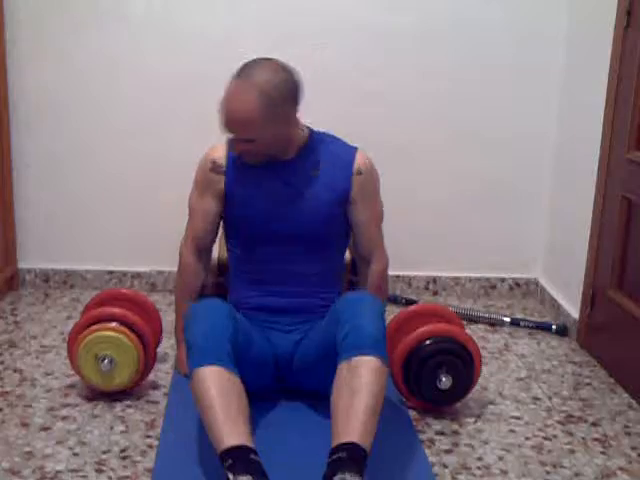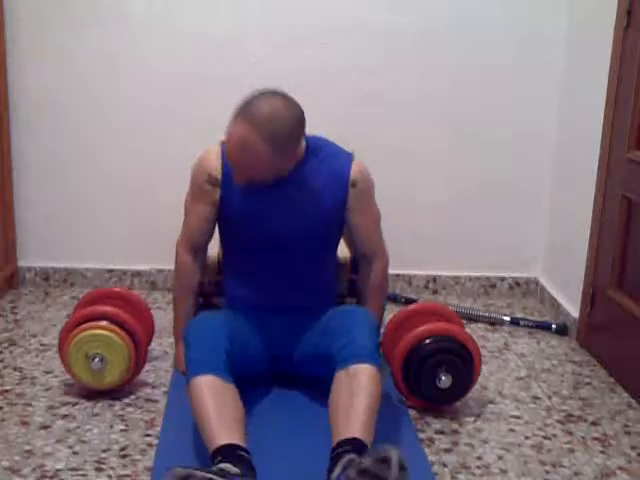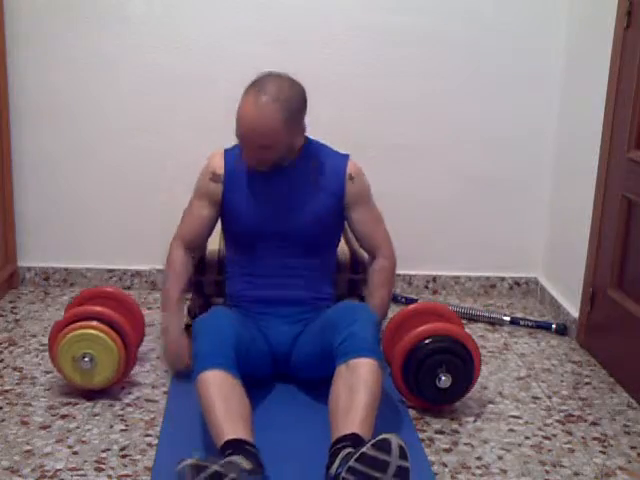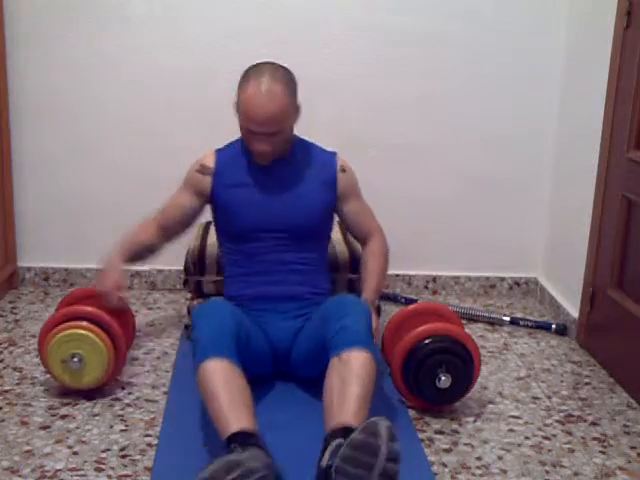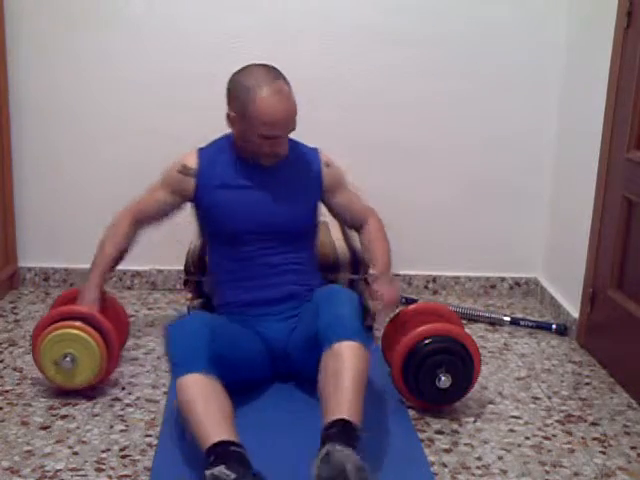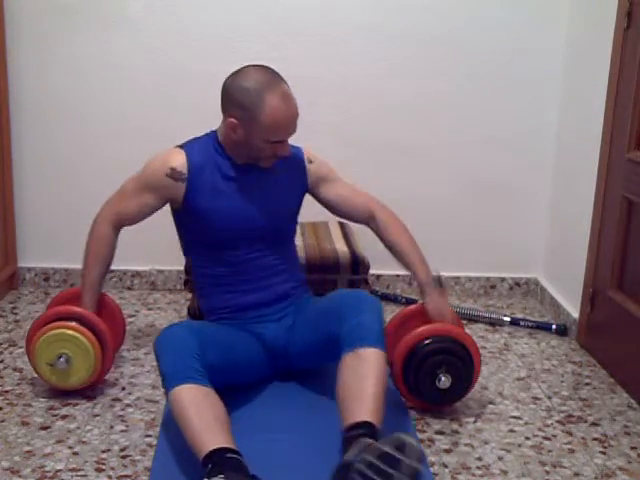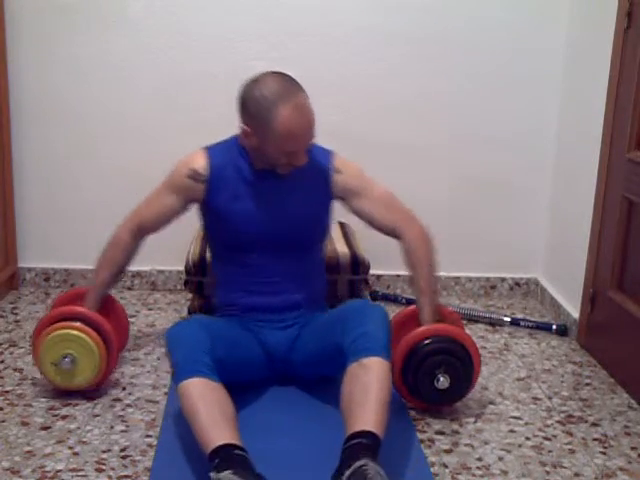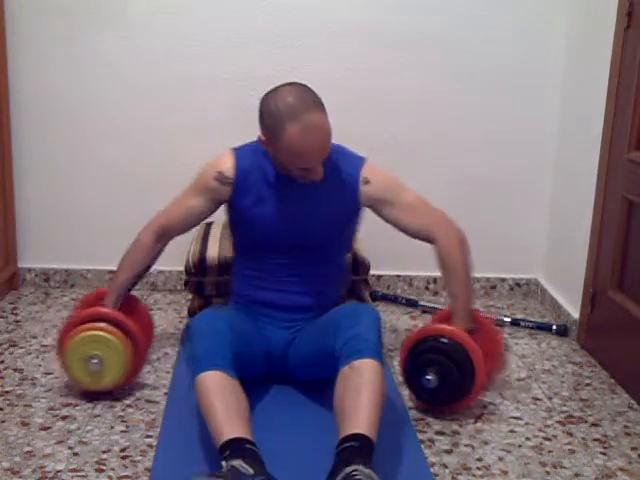
dt=0.3s
person 1, frame 1
left shoulder: (353, 167)
right shoulder: (220, 165)
left elbow: (373, 262)
right elbow: (194, 252)
left wrist: (367, 342)
right wrist: (183, 340)
left hip: (319, 342)
right hip: (249, 340)
left knee: (362, 307)
right knee: (207, 316)
person 1, frame 2
left shoulder: (347, 174)
right shoulder: (214, 168)
left elbow: (374, 261)
right elbow: (190, 252)
left wrist: (365, 337)
right wrist: (182, 338)
left hip: (314, 329)
right hip: (245, 326)
left knee: (354, 324)
right knee: (204, 330)
person 1, frame 3
left shoulder: (343, 173)
right shoulder: (221, 169)
left elbow: (382, 256)
right elbow: (184, 247)
left wrist: (367, 331)
right wrist: (172, 322)
left hip: (315, 329)
right hip: (247, 328)
left knee: (355, 318)
right knee: (213, 325)
person 1, frame 4
left shoulder: (331, 169)
right shoulder: (214, 169)
left elbow: (373, 240)
right elbow: (160, 228)
left wrist: (366, 310)
right wrist: (119, 258)
left hip: (313, 329)
right hip: (250, 328)
left knee: (350, 312)
right knee: (213, 316)
person 1, frame 5
left shoulder: (315, 165)
right shoulder: (197, 169)
left elbow: (365, 220)
right elbow: (132, 217)
left wrist: (382, 276)
right wrist: (94, 282)
left hip: (306, 329)
right hip: (241, 335)
left knee: (338, 301)
right knee: (186, 331)
person 1, frame 6
left shoulder: (302, 164)
right shoulder: (181, 168)
left elbow: (375, 214)
right elbow: (109, 221)
left wrist: (429, 286)
right wrist: (88, 308)
left hip: (299, 319)
right hip: (233, 334)
left knee: (361, 306)
right knee: (174, 342)
person 1, frame 7
left shoulder: (329, 169)
right shoulder: (205, 170)
left elbow: (410, 230)
right elbow: (133, 230)
left wrist: (428, 321)
right wrist: (89, 308)
left hip: (308, 330)
right hip: (239, 334)
left knee: (368, 316)
right knee: (185, 335)
person 1, frame 8
left shoulder: (359, 176)
right shoulder: (232, 170)
left elbow: (447, 235)
right elbow: (158, 231)
left wrist: (461, 325)
right wrist: (110, 306)
left hip: (317, 334)
right hip: (249, 326)
left knee: (360, 319)
right knee: (208, 325)
